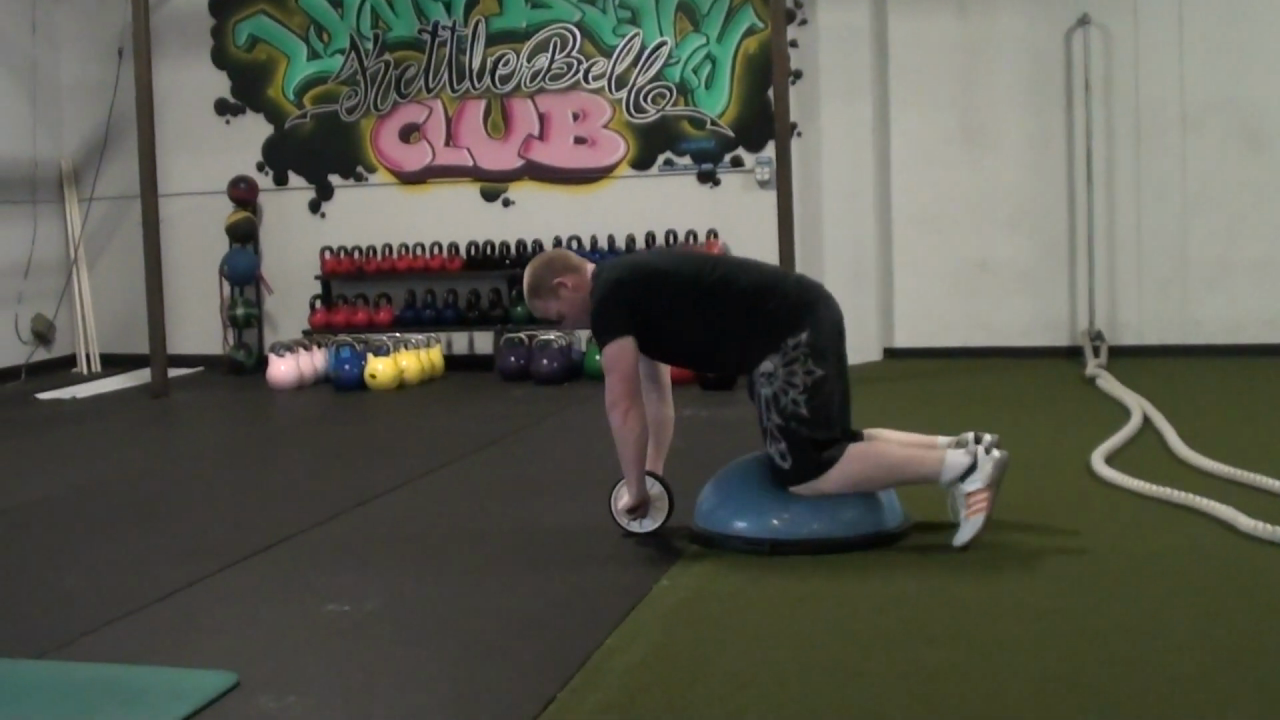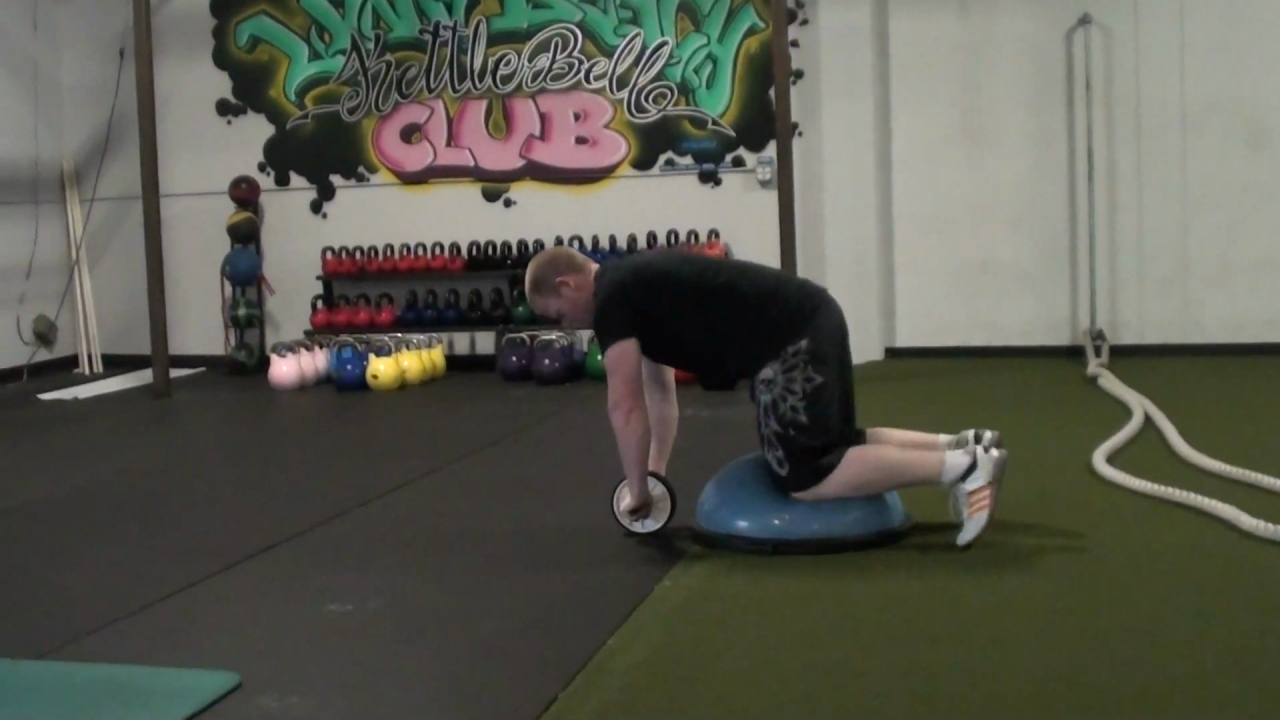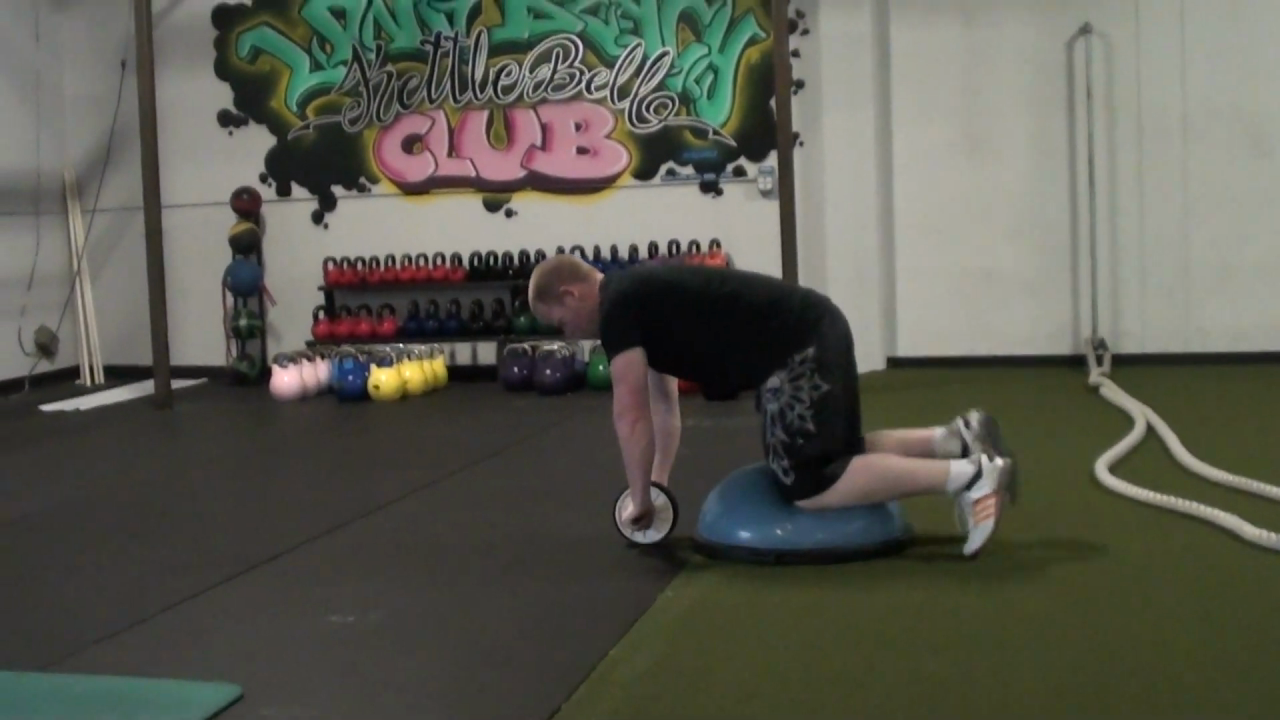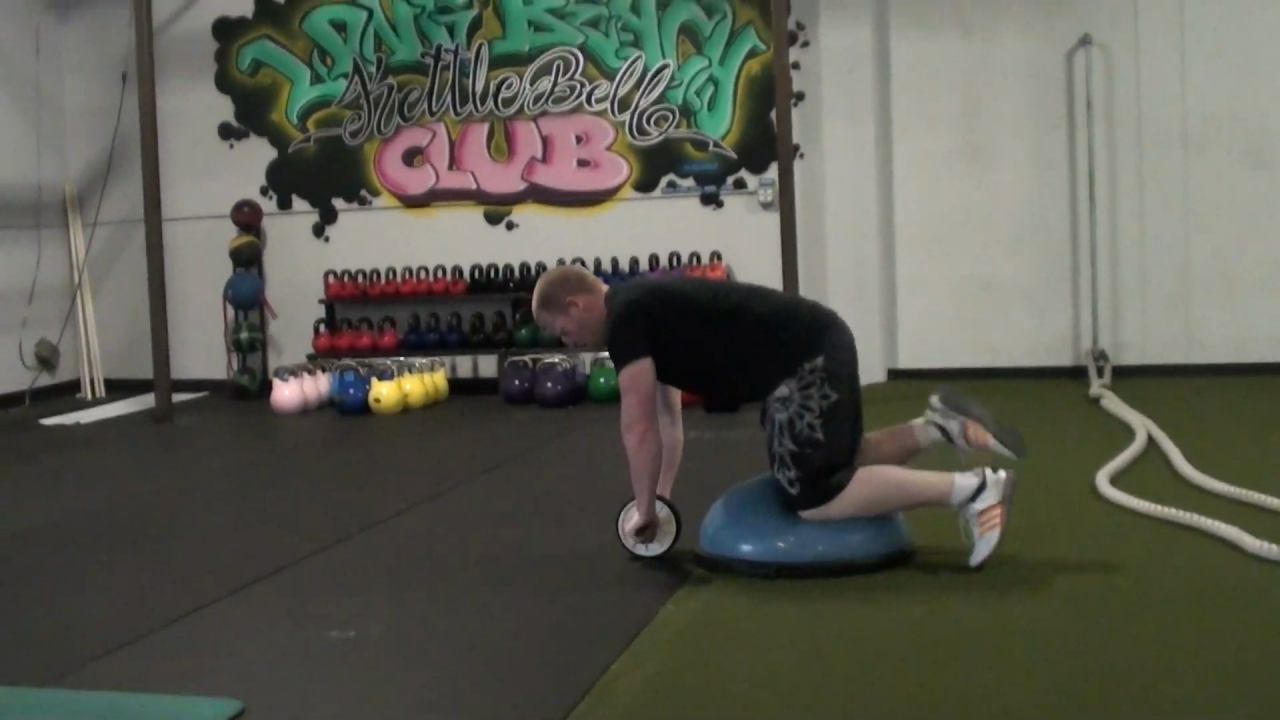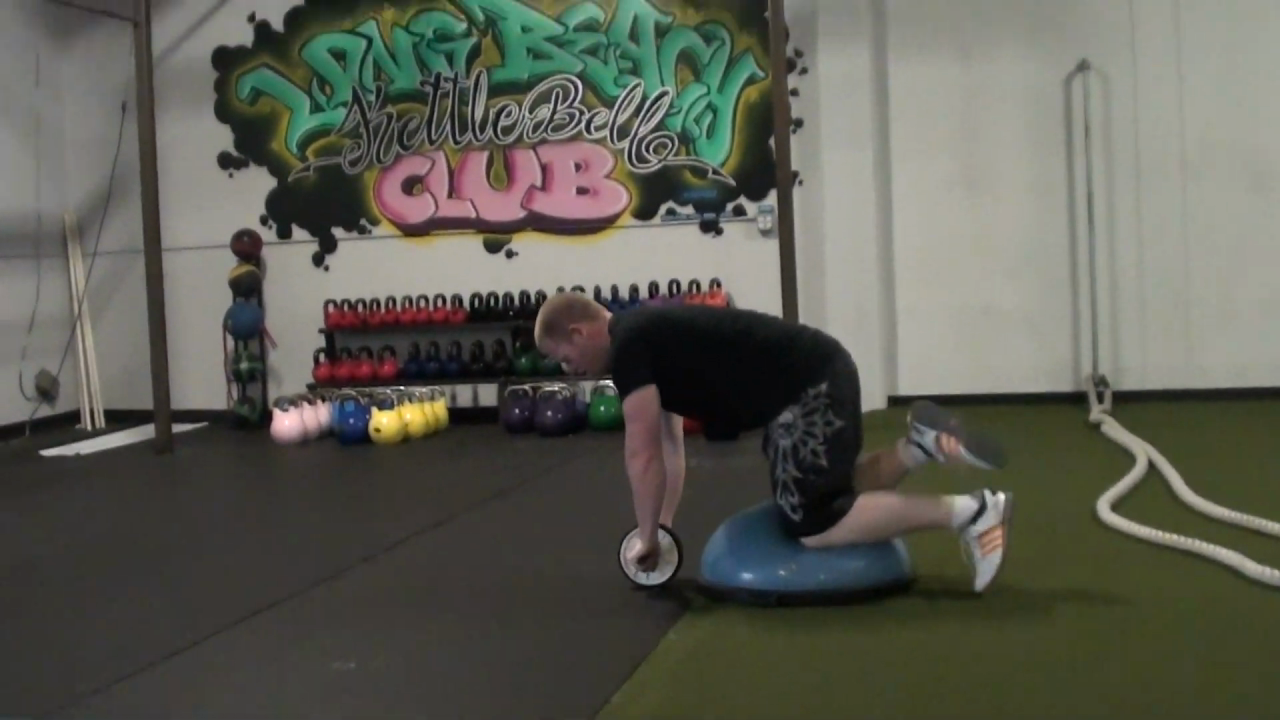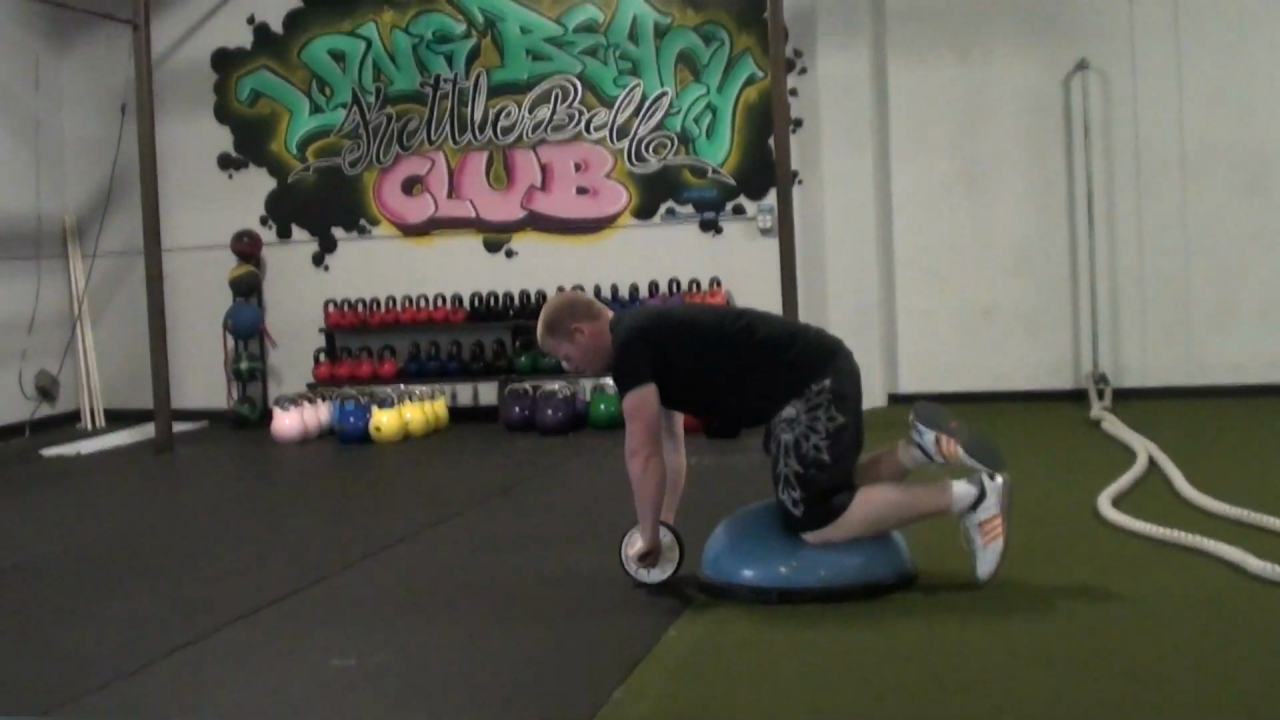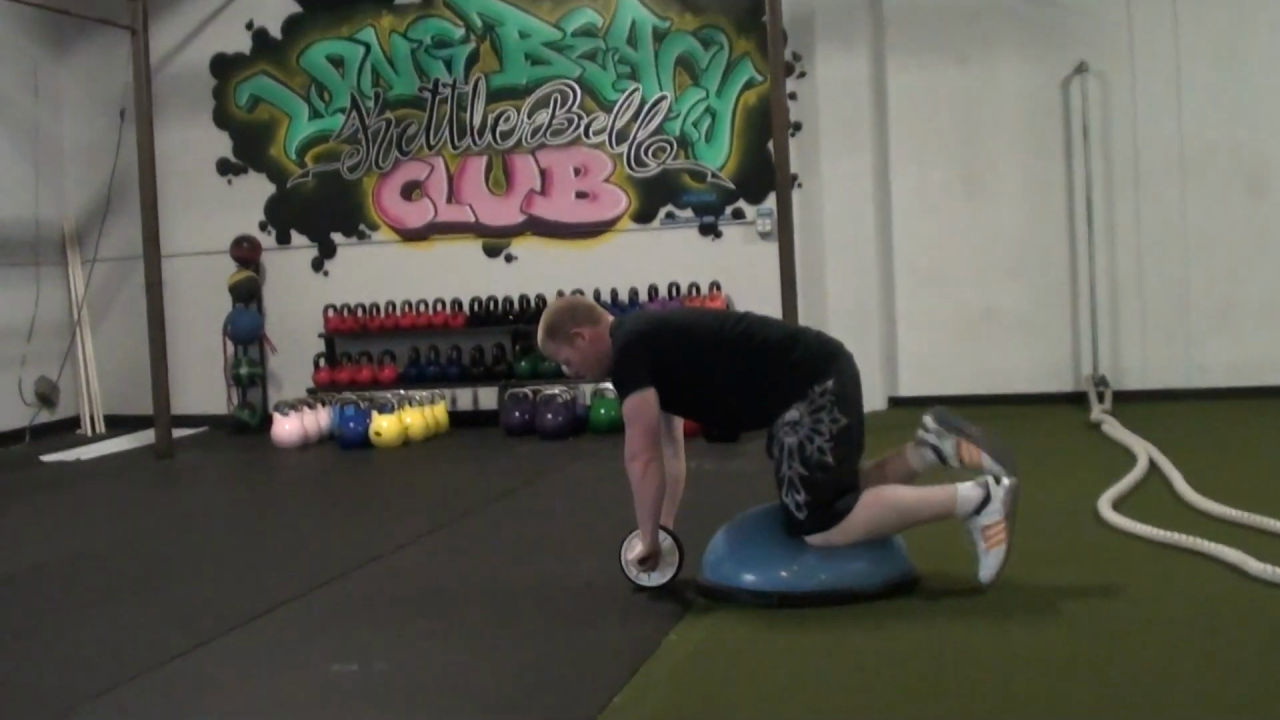
dt=0.1s
person 1, frame 1
left shoulder: (609, 296)
right shoulder: (631, 287)
left elbow: (622, 404)
right elbow: (655, 391)
left wrist: (636, 489)
right wrist: (654, 472)
left hip: (791, 334)
right hip: (808, 316)
left knee: (804, 469)
right knee: (828, 444)
left ankle: (962, 467)
right ankle: (961, 447)
person 1, frame 2
left shoulder: (612, 297)
right shoulder: (635, 287)
left elbow: (625, 406)
right elbow: (659, 391)
left wrist: (638, 491)
right wrist: (656, 473)
left hip: (791, 339)
right hip: (811, 321)
left knee: (803, 475)
right knee: (835, 448)
left ankle: (962, 465)
right ankle: (964, 451)
person 1, frame 3
left shoulder: (618, 307)
right shoulder: (640, 297)
left elbow: (630, 415)
right elbow: (663, 402)
left wrist: (641, 500)
right wrist: (660, 484)
left hip: (797, 348)
right hip: (816, 331)
left knee: (808, 484)
right knee: (839, 457)
left ankle: (966, 475)
right ankle: (958, 440)
person 1, frame 4
left shoulder: (623, 318)
right shoulder: (644, 308)
left elbow: (638, 426)
right elbow: (667, 415)
left wrist: (646, 511)
right wrist: (664, 498)
left hip: (804, 361)
right hip: (817, 348)
left knee: (813, 497)
right knee: (833, 469)
left ankle: (971, 488)
right ankle: (942, 424)
person 1, frame 5
left shoulder: (629, 345)
right shoulder: (646, 336)
left elbow: (642, 454)
right elbow: (669, 443)
left wrist: (648, 539)
right wrist: (665, 526)
left hip: (806, 386)
right hip: (818, 374)
left knee: (814, 524)
right knee: (829, 499)
left ankle: (971, 510)
right ankle: (921, 443)
person 1, frame 6
left shoulder: (629, 344)
right shoulder: (647, 335)
left elbow: (642, 452)
right elbow: (669, 443)
left wrist: (649, 537)
right wrist: (666, 524)
left hip: (809, 382)
right hip: (818, 373)
left knee: (815, 521)
right knee: (823, 497)
left ankle: (971, 495)
right ankle: (920, 446)
person 1, frame 7
left shoulder: (630, 349)
right shoulder: (648, 340)
left elbow: (643, 456)
right elbow: (670, 448)
left wrist: (649, 541)
right wrist: (667, 528)
left hip: (811, 385)
right hip: (820, 376)
left knee: (819, 524)
right knee: (826, 501)
left ankle: (976, 498)
right ankle: (929, 449)
